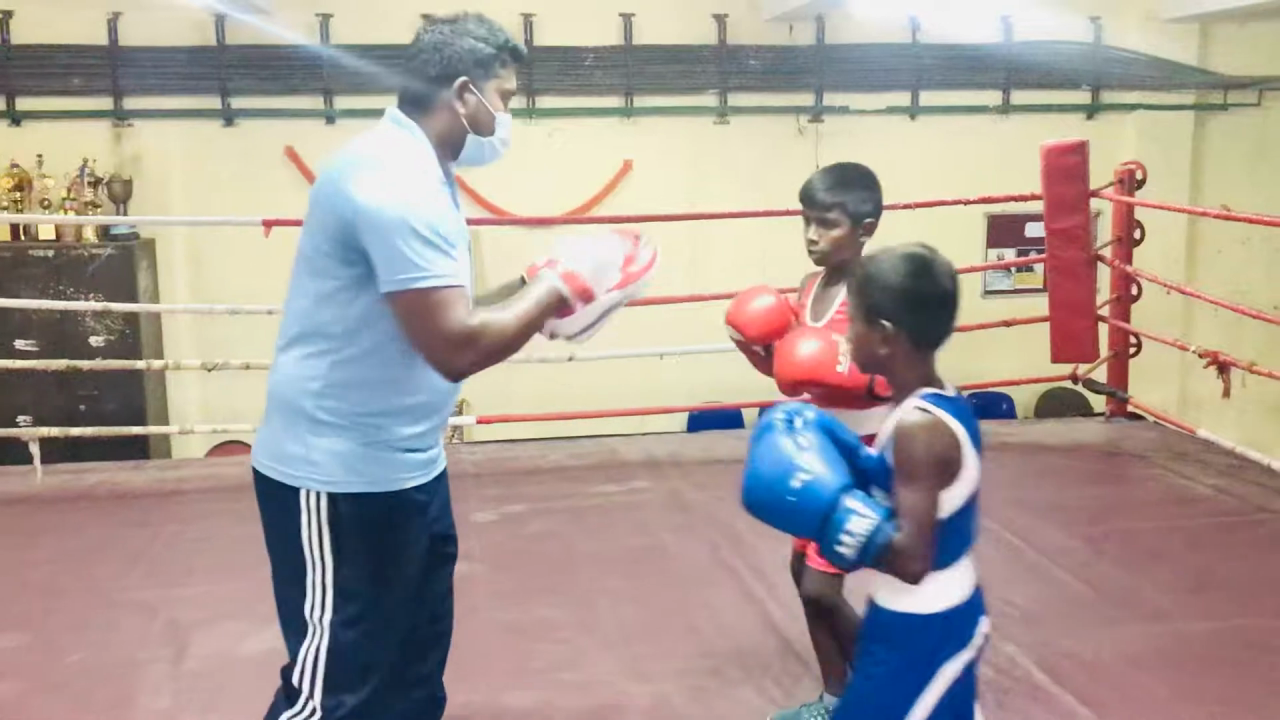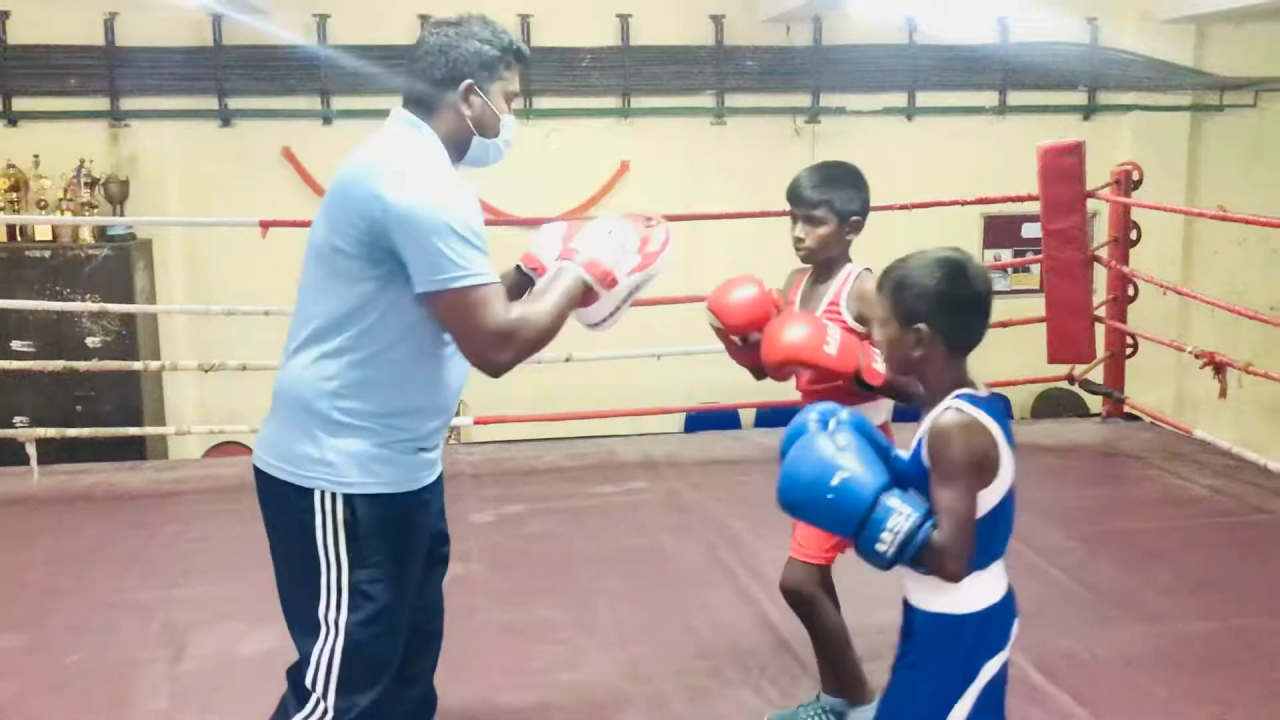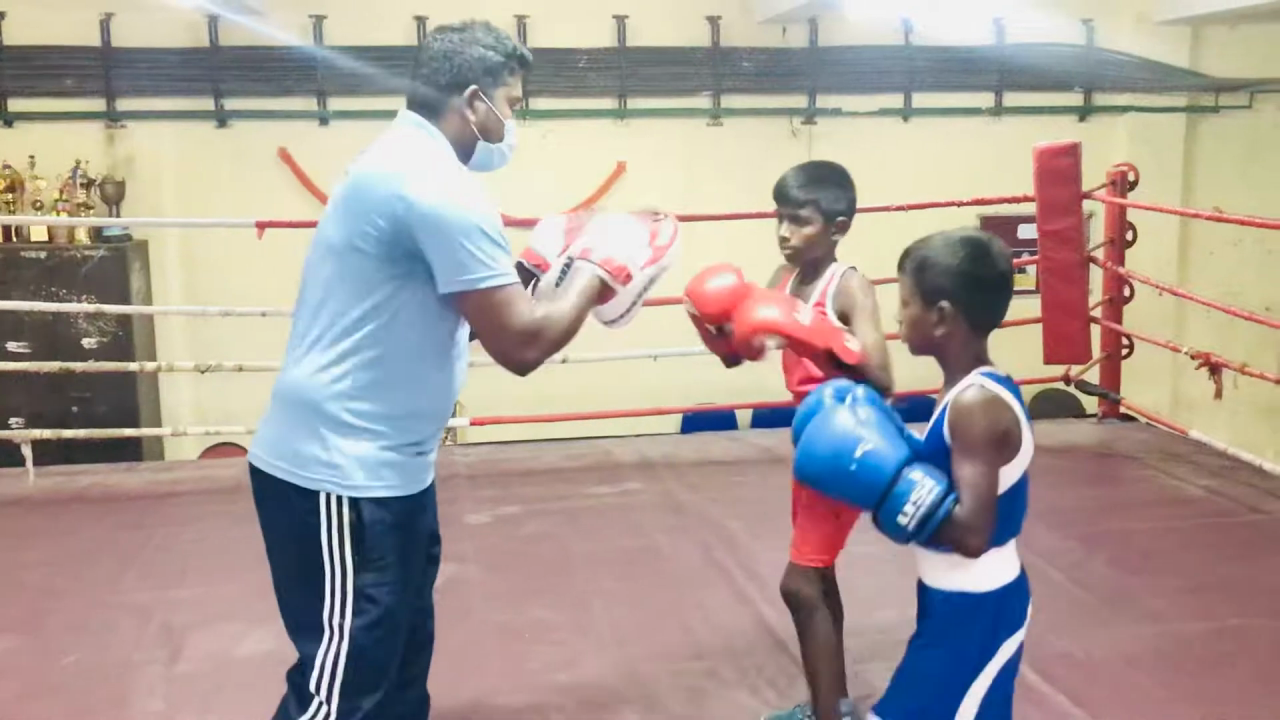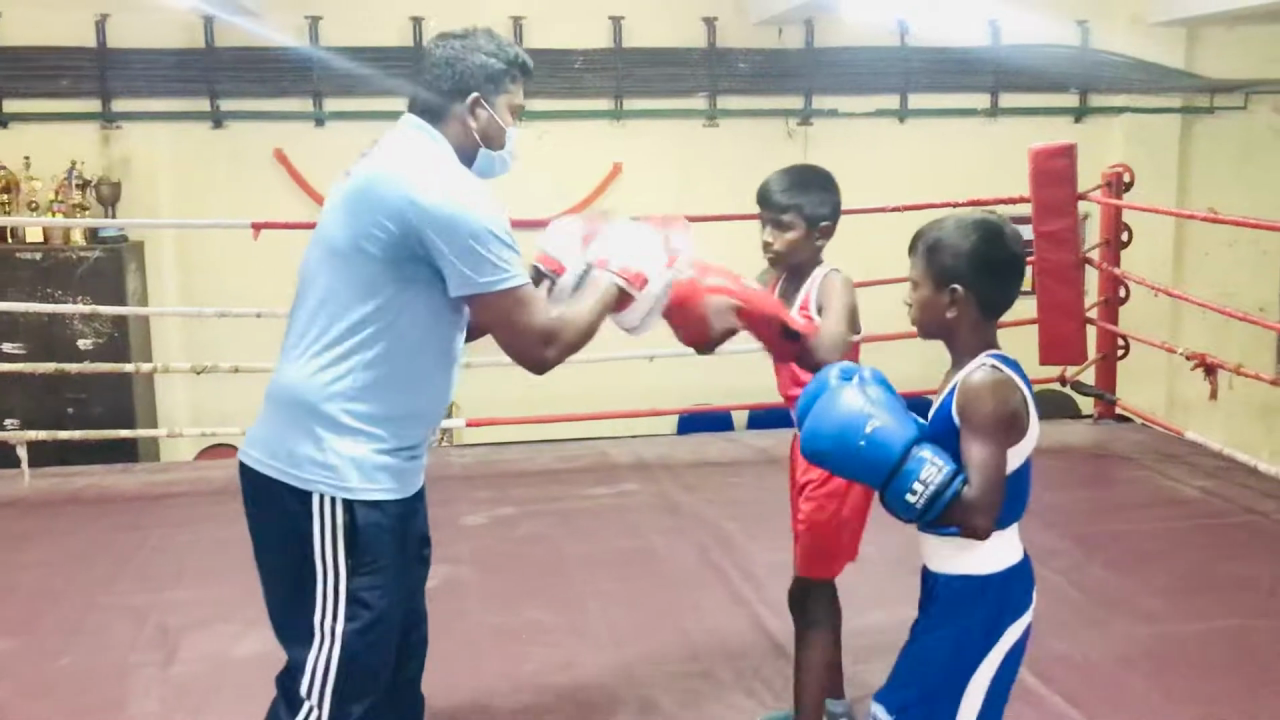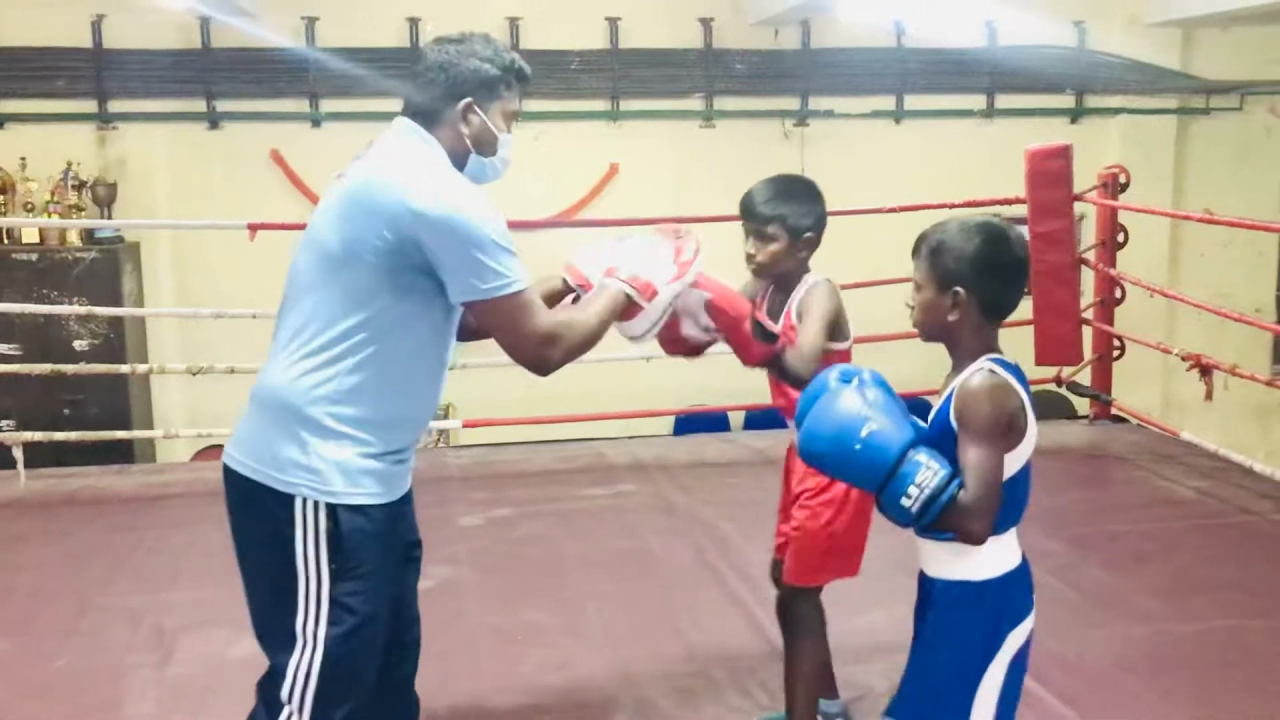
dt=0.1s
person 1, frame 1
left shoulder: (427, 181)
right shoulder: (390, 180)
right elbow: (455, 346)
left wrist: (539, 288)
right wrist: (560, 286)
left hip: (410, 472)
right hip: (341, 480)
person 1, frame 2
left shoulder: (410, 166)
right shoulder: (417, 182)
left elbow: (457, 314)
right elbow: (498, 343)
left wrist: (531, 279)
right wrist: (575, 279)
left hip: (390, 470)
right hip: (341, 478)
person 1, frame 3
left shoulder: (411, 168)
right shoulder: (434, 184)
right elbow: (521, 343)
left wrist: (530, 276)
right wrist: (593, 277)
left hip: (383, 472)
right hip: (343, 480)
person 1, frame 4
left shoulder: (403, 170)
right shoulder: (444, 191)
right elbow: (538, 344)
left wrist: (533, 280)
right wrist: (615, 284)
left hip: (365, 473)
right hip: (331, 479)
person 1, frame 5
left shoulder: (397, 173)
right shoulder: (440, 196)
left elbow: (448, 317)
right elbow: (542, 346)
left wrist: (552, 288)
right wrist: (622, 291)
left hip: (354, 475)
right hip: (316, 483)
person 2, frame 1
right shoulder: (809, 285)
right elbow: (795, 376)
left wrist: (850, 370)
right wrist: (759, 347)
left hip: (863, 450)
left knee: (821, 588)
right knee: (801, 571)
person 2, frame 2
left shoulder: (863, 288)
right shoulder: (797, 282)
left elbow: (907, 384)
right elbow: (770, 367)
left wrist: (844, 360)
right wrist: (737, 337)
left knee: (800, 580)
right knee: (815, 578)
person 2, frame 3
left shoulder: (851, 287)
right shoulder: (783, 279)
left elbow: (880, 378)
right elbow: (737, 354)
left wrist: (814, 339)
right wrist: (713, 325)
left knee: (801, 584)
right knee: (814, 576)
person 2, frame 4
left shoulder: (834, 287)
right shoulder: (777, 279)
left elbow: (831, 366)
right elbow: (708, 336)
left wrist: (770, 316)
right wrist: (682, 304)
left knee: (809, 589)
right knee: (813, 580)
person 2, frame 5
left shoulder: (819, 296)
right shoulder: (758, 289)
left elbow: (801, 371)
right elbow: (691, 341)
left wrist: (741, 320)
right wrist: (665, 315)
right hip: (805, 452)
left knee: (795, 598)
right knee: (789, 578)
person 3, frame 1
left shoulder: (918, 426)
right shoulder: (943, 406)
left elbow: (913, 559)
left wrist: (825, 506)
right wrist: (854, 464)
left hip: (923, 629)
right hip: (950, 613)
person 3, frame 2
left shoulder: (955, 427)
right shoulder: (965, 410)
left elbow: (951, 558)
left wrist: (864, 506)
right wrist: (878, 468)
left hip: (958, 630)
right hip: (965, 620)
person 3, frame 3
left shoulder: (976, 404)
right shoulder: (979, 389)
left elbow: (971, 533)
left wrist: (884, 480)
right wrist: (893, 448)
left hip: (974, 610)
right hip: (973, 603)
person 3, frame 4
left shoulder: (985, 386)
right shoulder: (981, 374)
left elbow: (979, 515)
left wrist: (893, 457)
right wrist: (895, 430)
left hip: (981, 596)
right hip: (963, 588)
person 3, frame 5
left shoulder: (983, 390)
right shoulder: (981, 378)
left elbow: (975, 520)
left wrist: (889, 460)
right wrist: (893, 432)
left hip: (979, 600)
right hip: (961, 591)
